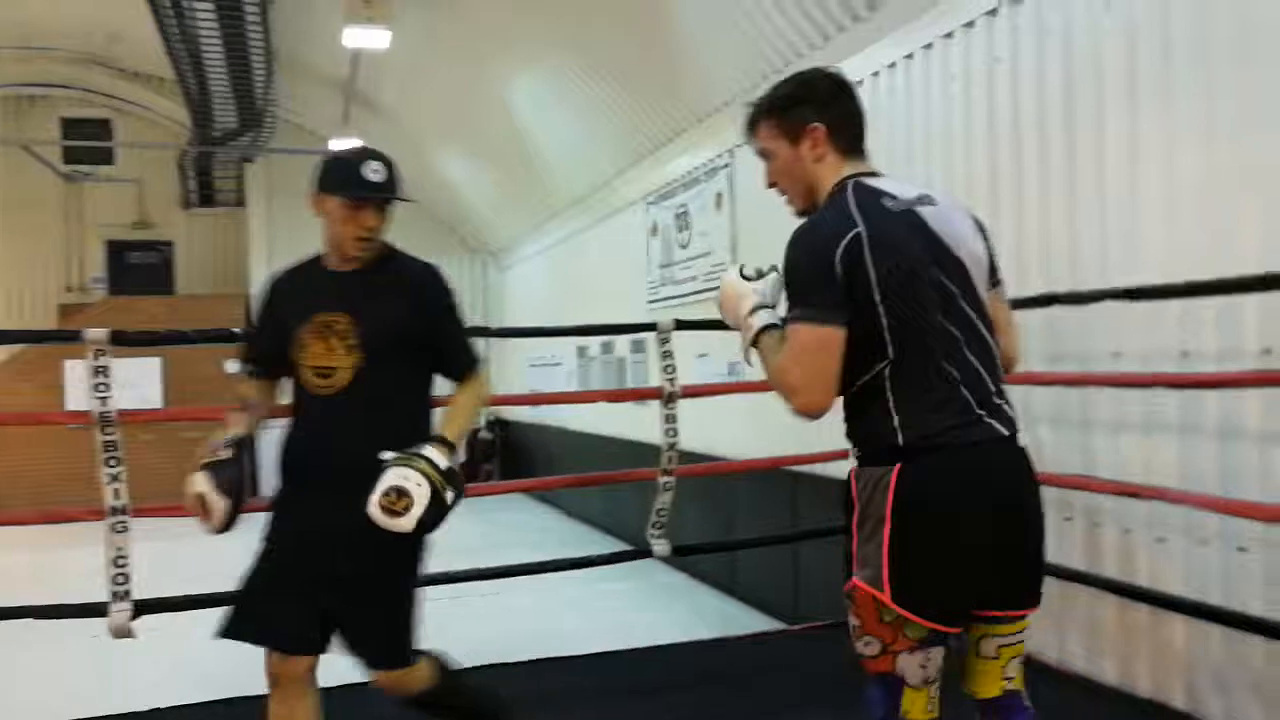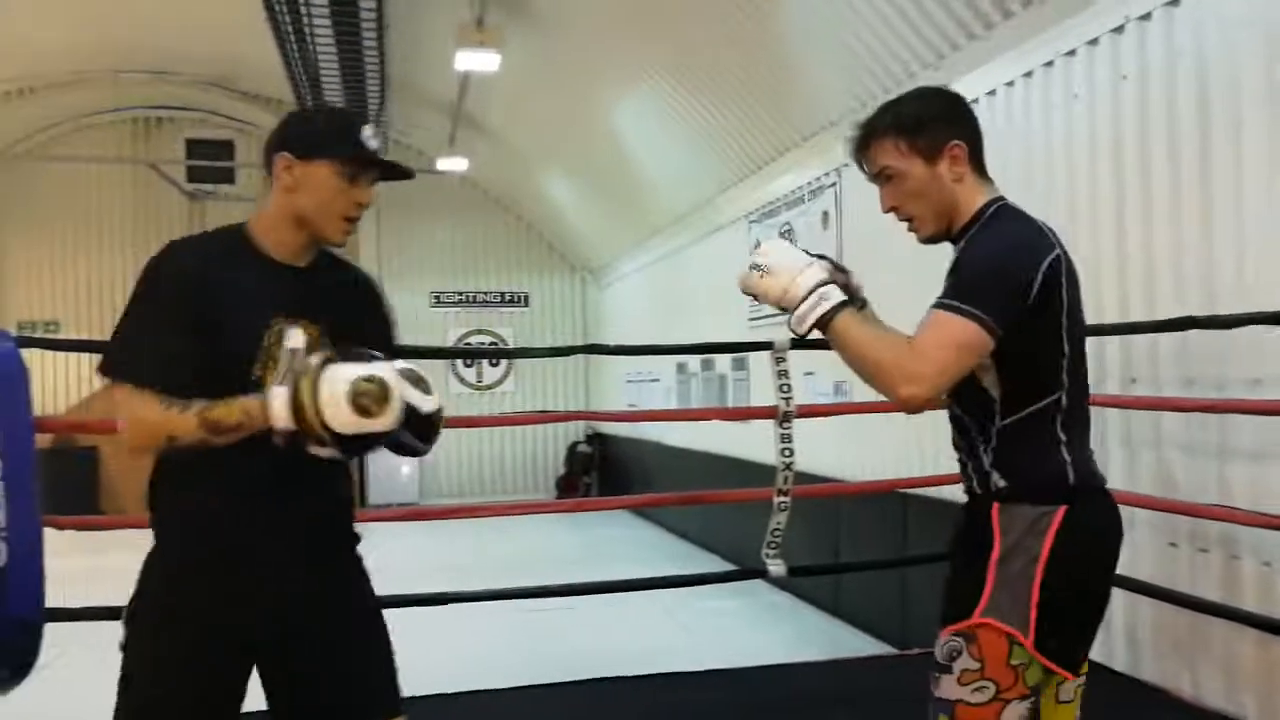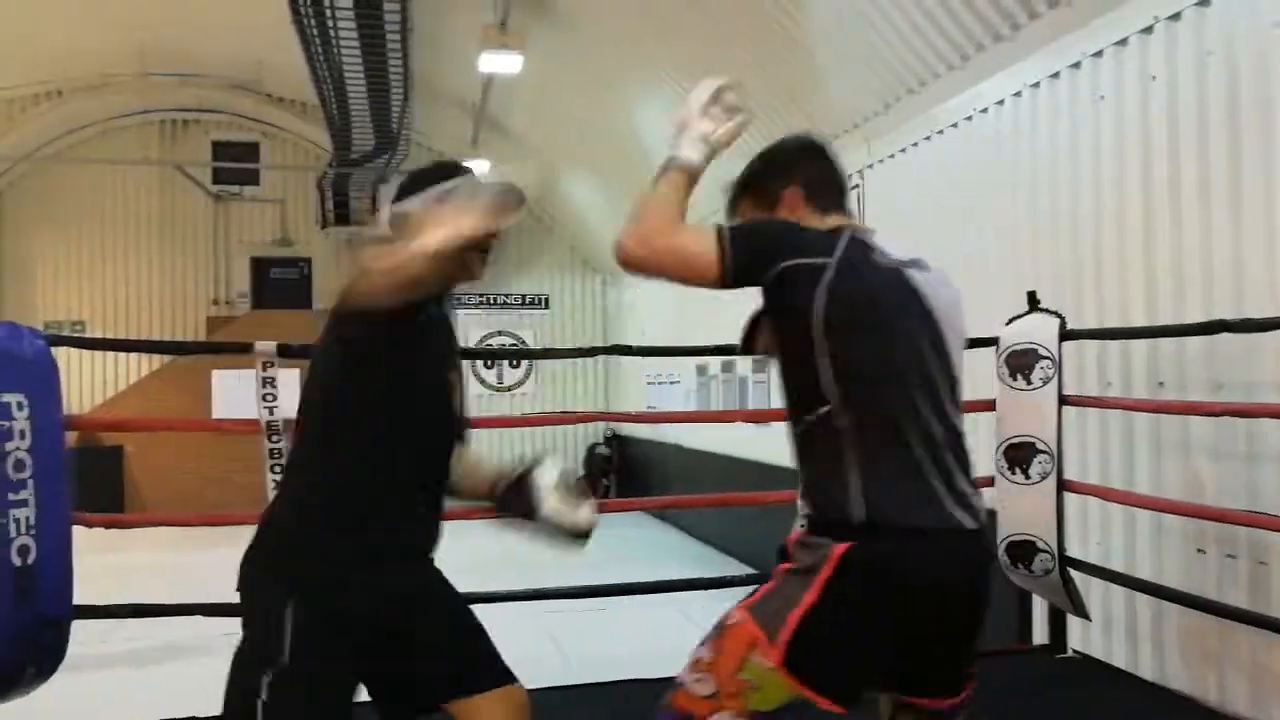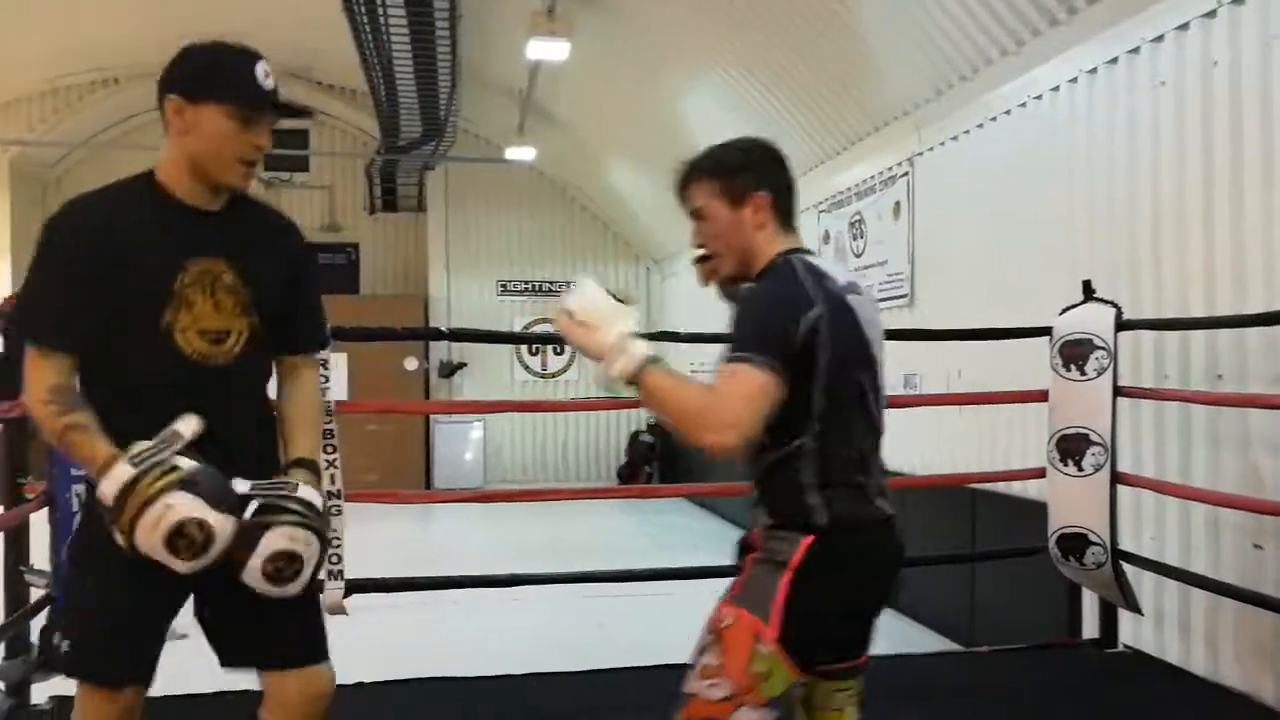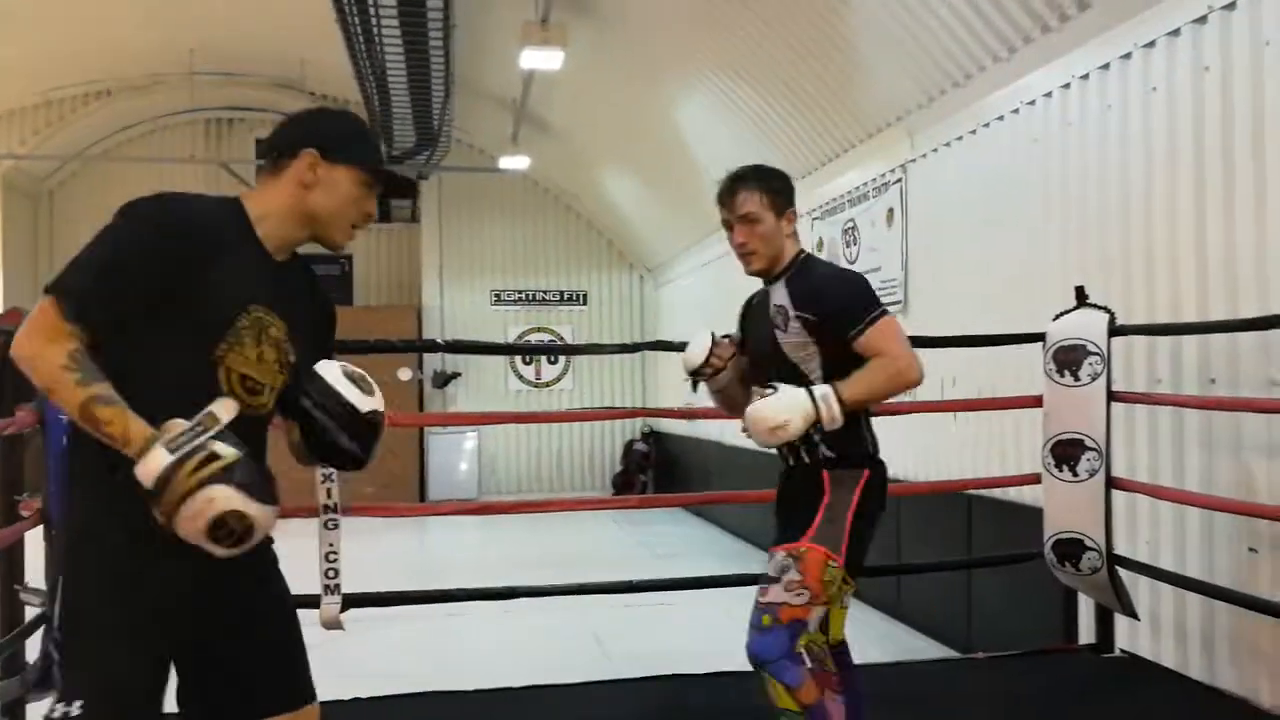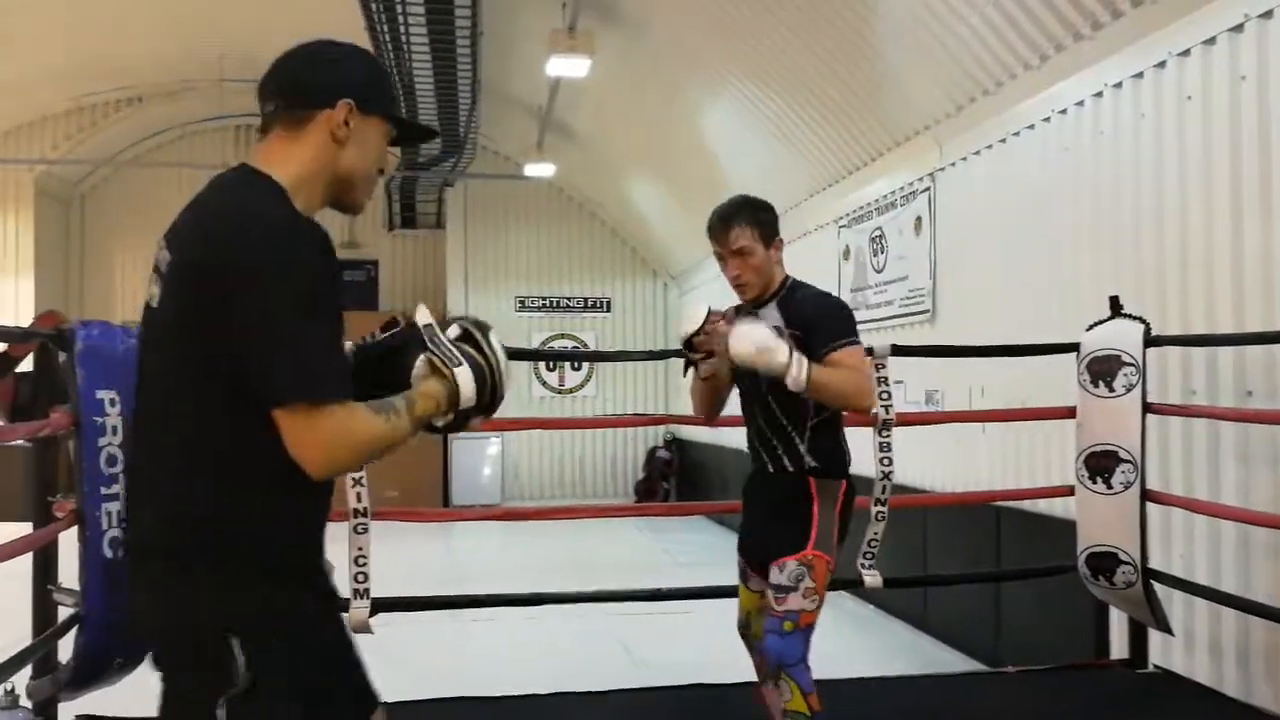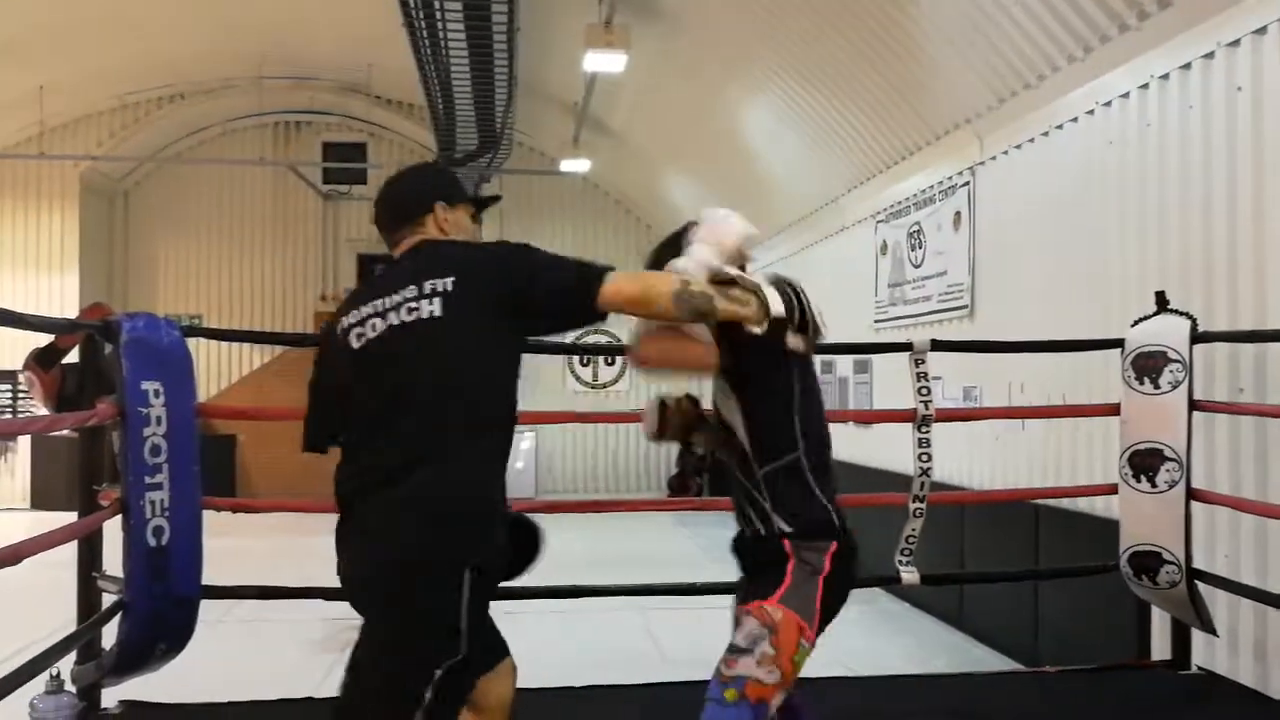
dt=0.7s
person 1, frame 1
left shoulder: (416, 284)
right shoulder: (289, 289)
left elbow: (472, 384)
right elbow: (260, 383)
left wrist: (437, 454)
right wrist: (226, 445)
left hip: (382, 510)
right hip: (304, 504)
left knee: (392, 671)
right knee: (287, 670)
person 1, frame 2
left shoulder: (356, 294)
right shoulder: (187, 273)
left elbow: (366, 410)
right elbow: (138, 423)
left wrist: (402, 419)
right wrist: (273, 408)
left hip: (320, 556)
right hip: (201, 564)
person 1, frame 3
left shoulder: (423, 317)
right shoulder: (408, 297)
right elbow: (390, 276)
left wrist: (510, 485)
right wrist: (443, 237)
left hip: (397, 569)
right hip: (314, 573)
person 1, frame 4
left shoulder: (276, 237)
right shoulder: (92, 226)
left elbow: (300, 366)
right elbow: (47, 378)
left wrist: (297, 482)
right wrist: (123, 478)
left hip: (240, 497)
right hip: (127, 510)
person 1, frame 5
left shoulder: (307, 300)
right shoulder: (168, 229)
right elbow: (40, 342)
left wrist: (330, 430)
right wrist: (149, 445)
left hip: (229, 539)
right hip: (120, 530)
person 1, frame 6
left shoulder: (233, 216)
right shoulder: (275, 237)
right elbow: (323, 444)
left wrist: (371, 372)
right wrist: (437, 393)
left hip: (264, 569)
right hip: (220, 582)
person 1, frame 7
left shoulder: (349, 320)
right shoulder: (490, 269)
left elbow: (327, 444)
right elbow: (636, 291)
right wrist: (752, 305)
left hip: (379, 540)
right hip: (436, 547)
person 2, frame 1
left shoulder: (822, 237)
right shoulder: (954, 216)
left elbow: (810, 396)
left wrist: (754, 319)
left hip: (918, 486)
right hip: (1003, 475)
person 2, frame 2
left shoulder: (1006, 248)
right shoulder: (990, 251)
left elbow: (912, 384)
right elbow: (913, 369)
left wrist: (814, 299)
right wrist: (843, 306)
left hip: (1037, 524)
right hip: (1046, 520)
person 2, frame 3
left shoulder: (798, 256)
right shoulder: (931, 285)
left elbow: (640, 246)
left wrist: (688, 152)
left hip: (867, 559)
right hip: (960, 552)
person 2, frame 4
left shoulder: (778, 297)
right shoulder: (840, 293)
left elbow: (722, 430)
left wrist: (622, 347)
left hip: (807, 552)
right hip: (865, 542)
person 2, frame 5
left shoulder: (833, 285)
right shoulder: (756, 308)
left elbow: (904, 369)
right elbow: (738, 406)
left wrist: (814, 405)
right wrist: (717, 371)
left hip: (843, 482)
right hip: (801, 482)
left knee: (771, 644)
right knee: (820, 641)
person 2, frame 6
left shoulder: (819, 309)
right shoulder: (739, 317)
left elbow: (862, 394)
right elbow: (707, 409)
left wrist: (785, 362)
right wrist: (706, 355)
left hip: (815, 489)
right hip: (765, 489)
left knee: (787, 643)
right knee: (756, 630)
person 2, frame 7
left shoulder: (756, 333)
right shoulder: (738, 349)
left elbow: (649, 350)
left wrist: (694, 266)
right wrist: (692, 424)
left hip: (804, 556)
right hip: (772, 550)
